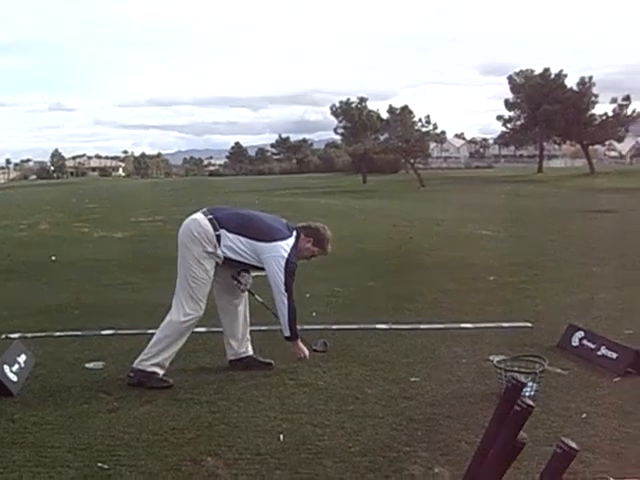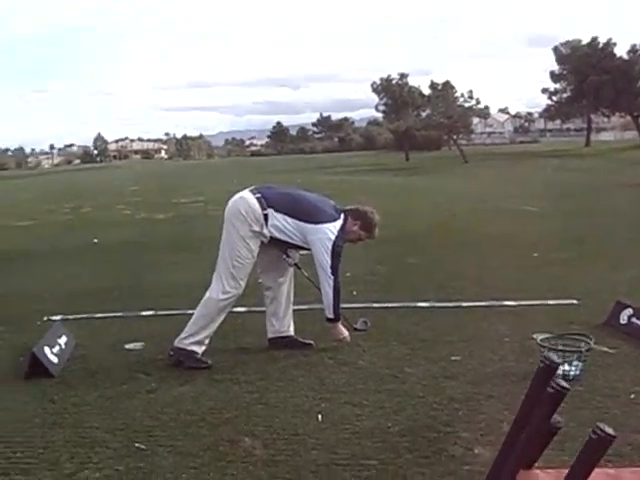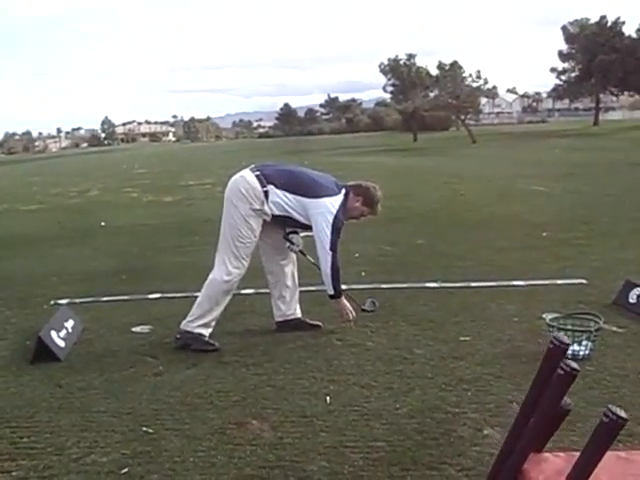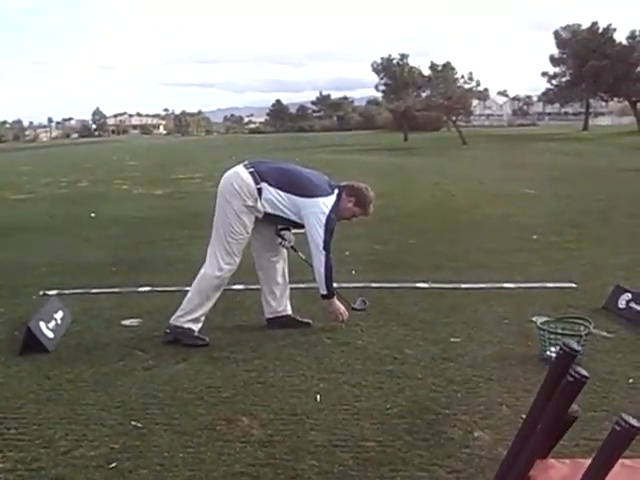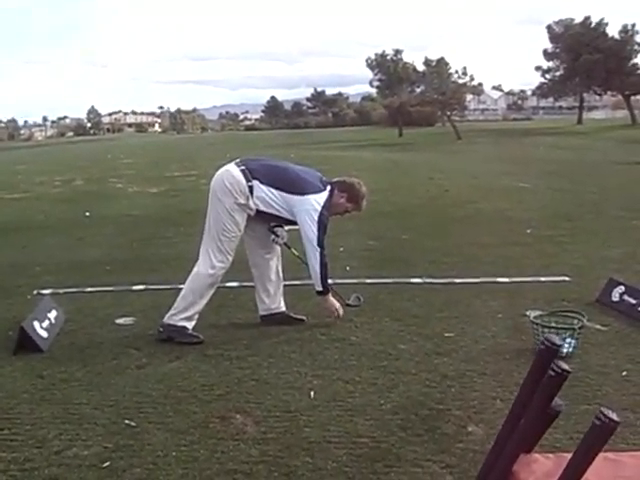
dt=0.7s
person 1, frame 1
left shoulder: (286, 231)
right shoulder: (282, 251)
right elbow: (284, 297)
left wrist: (243, 272)
right wrist: (294, 341)
left hip: (206, 228)
right hip: (201, 234)
left knee: (234, 294)
right knee: (189, 309)
left ankle: (240, 355)
right ankle: (145, 369)
person 1, frame 2
left shoulder: (333, 213)
right shoulder: (330, 232)
right elbow: (329, 278)
left wrist: (290, 248)
right wrist: (335, 323)
left hip: (251, 205)
right hip: (249, 213)
left knee: (279, 272)
right knee: (229, 287)
left ankle: (280, 334)
right ankle: (185, 348)
person 1, frame 3
left shoulder: (335, 190)
right shoulder: (330, 207)
right elbow: (328, 254)
left wrist: (292, 231)
right wrist: (338, 298)
left hip: (255, 187)
right hip: (249, 192)
left knee: (282, 255)
right knee: (231, 268)
left ankle: (287, 316)
right ankle: (192, 331)
person 1, frame 4
left shoulder: (328, 189)
right shoulder: (323, 207)
right elbow: (321, 254)
left wrist: (284, 228)
right wrist: (330, 298)
left hip: (247, 182)
right hip: (243, 188)
left knee: (273, 251)
right knee: (223, 263)
left ankle: (277, 313)
right ankle: (181, 325)
person 1, frame 5
left shoulder: (320, 185)
right shoulder: (315, 204)
right elbow: (316, 251)
left wrist: (277, 225)
right wrist: (325, 295)
left hip: (239, 180)
right hip: (234, 186)
left knee: (267, 248)
right knee: (216, 261)
left ankle: (272, 310)
right ankle: (175, 323)
